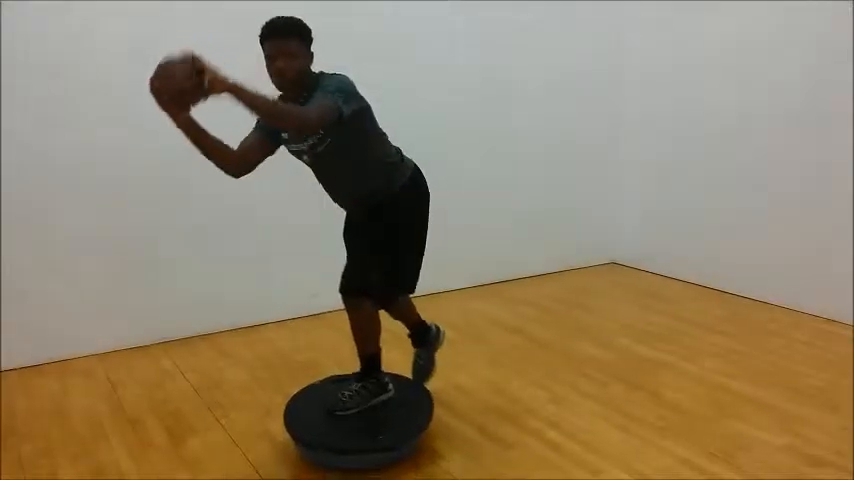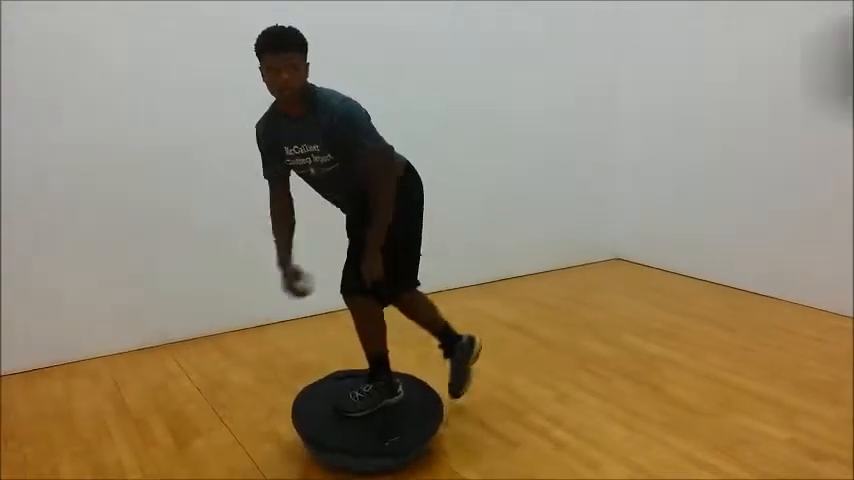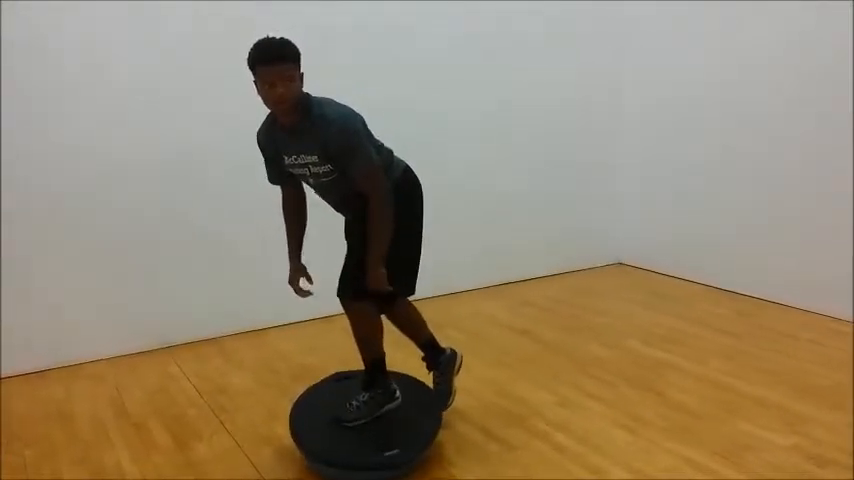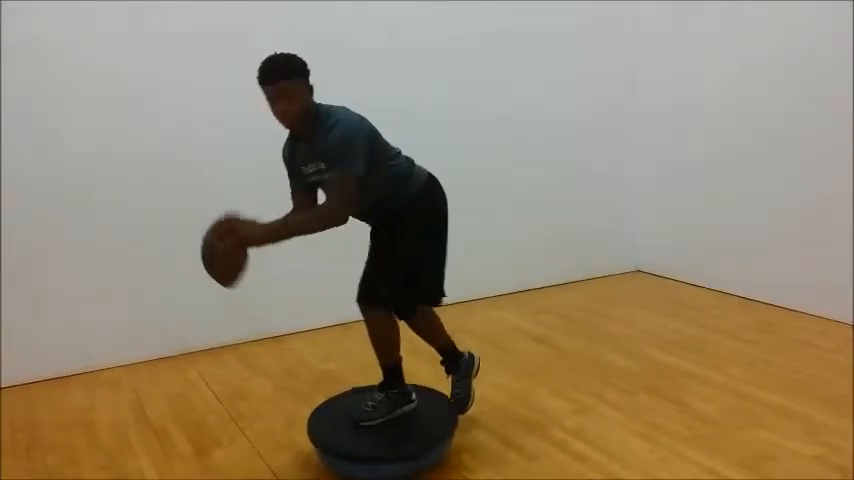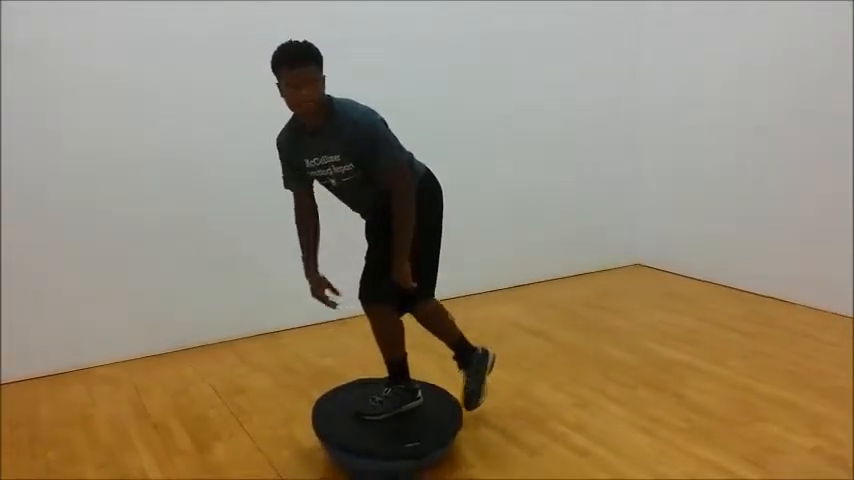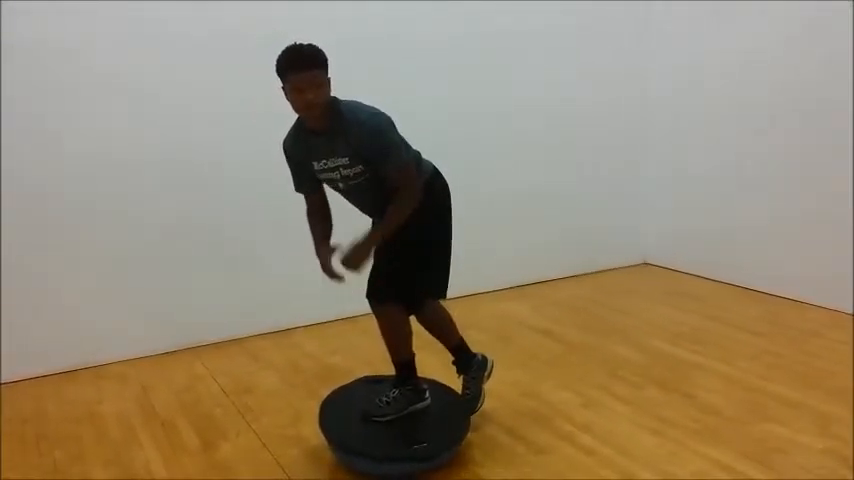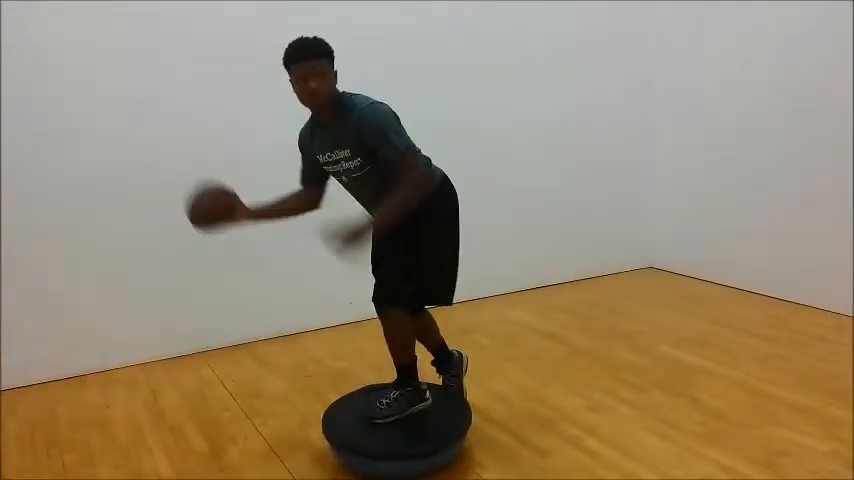
dt=0.7s
person 1, frame 1
left shoulder: (336, 89)
right shoulder: (274, 116)
left elbow: (302, 121)
right elbow: (237, 165)
left wrist: (228, 86)
right wrist: (183, 119)
left hip: (401, 196)
right hip: (364, 207)
left knee: (359, 290)
right knee: (373, 287)
left ankle: (372, 381)
right ankle: (424, 335)
person 1, frame 2
left shoulder: (341, 113)
right shoulder: (268, 130)
left elbow: (384, 179)
right elbow: (279, 194)
left wrist: (373, 250)
right wrist: (285, 260)
left hip: (395, 194)
right hip: (359, 206)
left knee: (358, 289)
right knee: (392, 287)
left ankle: (381, 382)
right ankle: (456, 344)
person 1, frame 3
left shoulder: (338, 122)
right shoulder: (268, 137)
left elbow: (380, 194)
right elbow: (292, 194)
left wrist: (375, 262)
right wrist: (295, 259)
left hip: (396, 197)
right hip: (359, 208)
left knee: (356, 292)
right knee: (383, 295)
left ankle: (378, 388)
right ankle: (439, 358)
person 1, frame 4
left shoulder: (343, 130)
right shoulder: (293, 150)
left elbow: (337, 211)
right elbow: (303, 209)
left wrist: (265, 232)
right wrist: (256, 238)
left hip: (417, 206)
right hip: (389, 213)
left knee: (375, 300)
right knee: (404, 300)
left ankle: (394, 391)
right ankle: (457, 361)
person 1, frame 5
left shoulder: (361, 123)
right shoulder: (289, 142)
left elbow: (403, 191)
right elbow: (304, 204)
left wrist: (401, 259)
right wrist: (310, 269)
left hip: (416, 200)
right hip: (379, 212)
left knee: (377, 295)
right knee: (410, 295)
left ankle: (401, 386)
right ankle: (470, 357)
person 1, frame 6
left shoulder: (368, 124)
right shoulder: (295, 145)
left elbow: (410, 189)
right elbow: (316, 202)
left wrist: (369, 244)
right wrist: (322, 248)
left hip: (424, 201)
right hip: (386, 211)
left knee: (386, 296)
right knee: (411, 296)
left ankle: (409, 386)
right ankle: (469, 363)
person 1, frame 7
left shoulder: (370, 116)
right shoulder: (309, 137)
left elbow: (412, 180)
right elbow: (311, 197)
left wrist: (367, 228)
right wrist: (249, 214)
left hip: (427, 204)
right hip: (387, 217)
left knee: (395, 300)
right knee: (394, 301)
left ankle: (409, 388)
right ankle: (447, 359)
